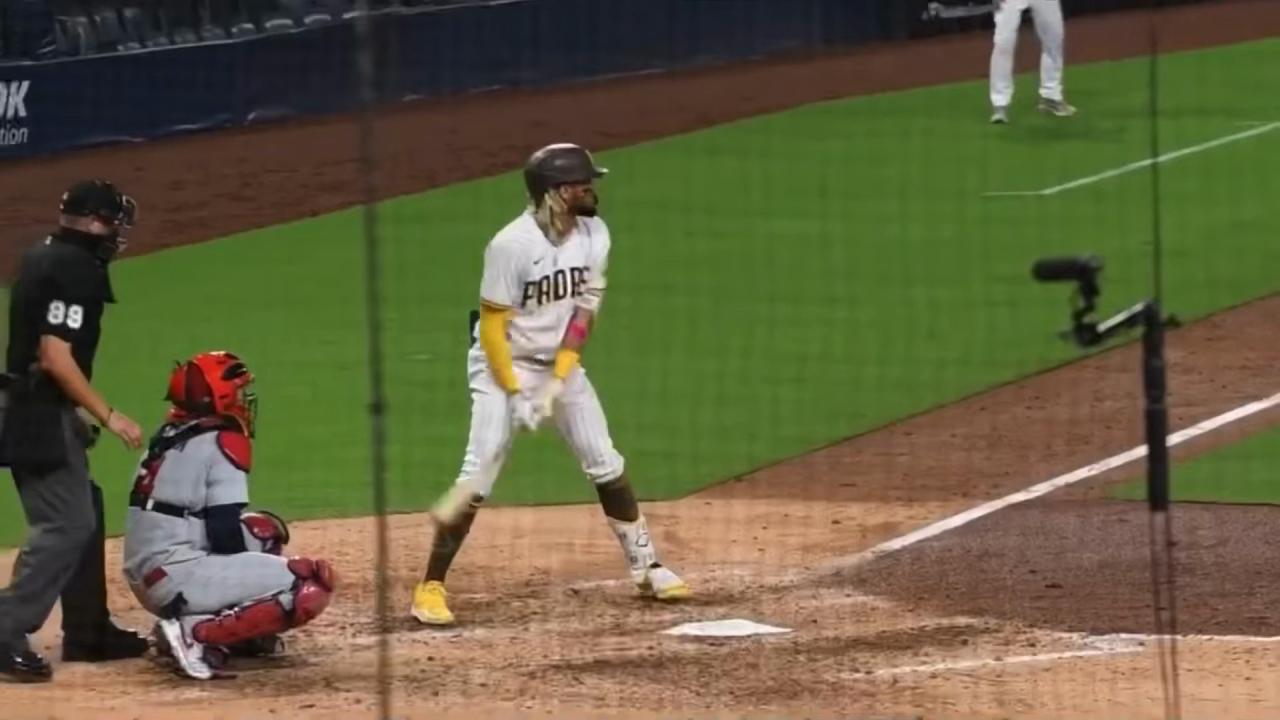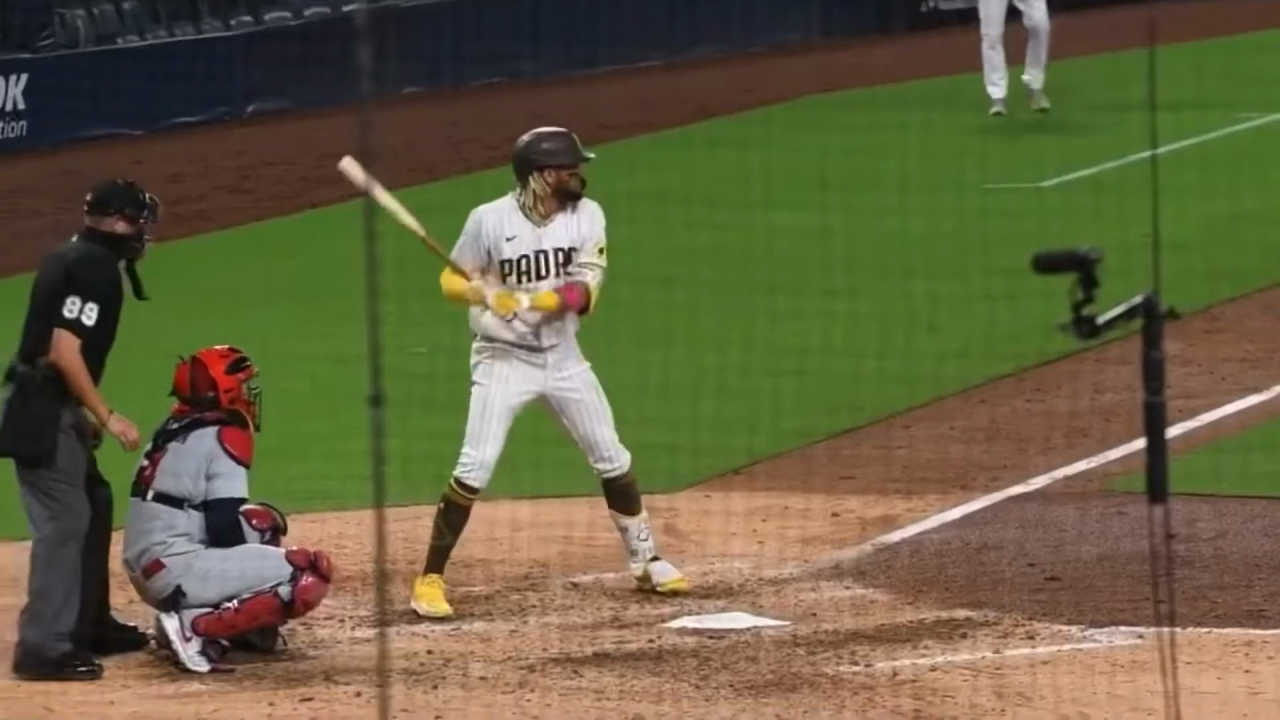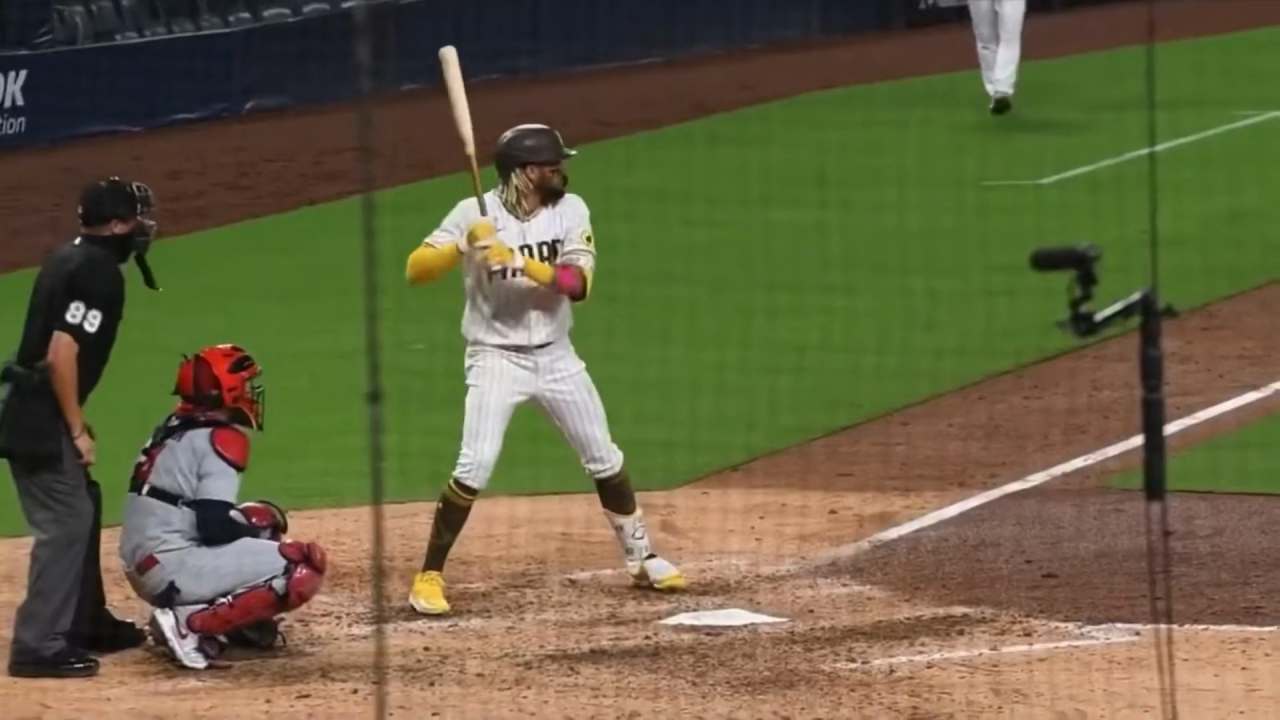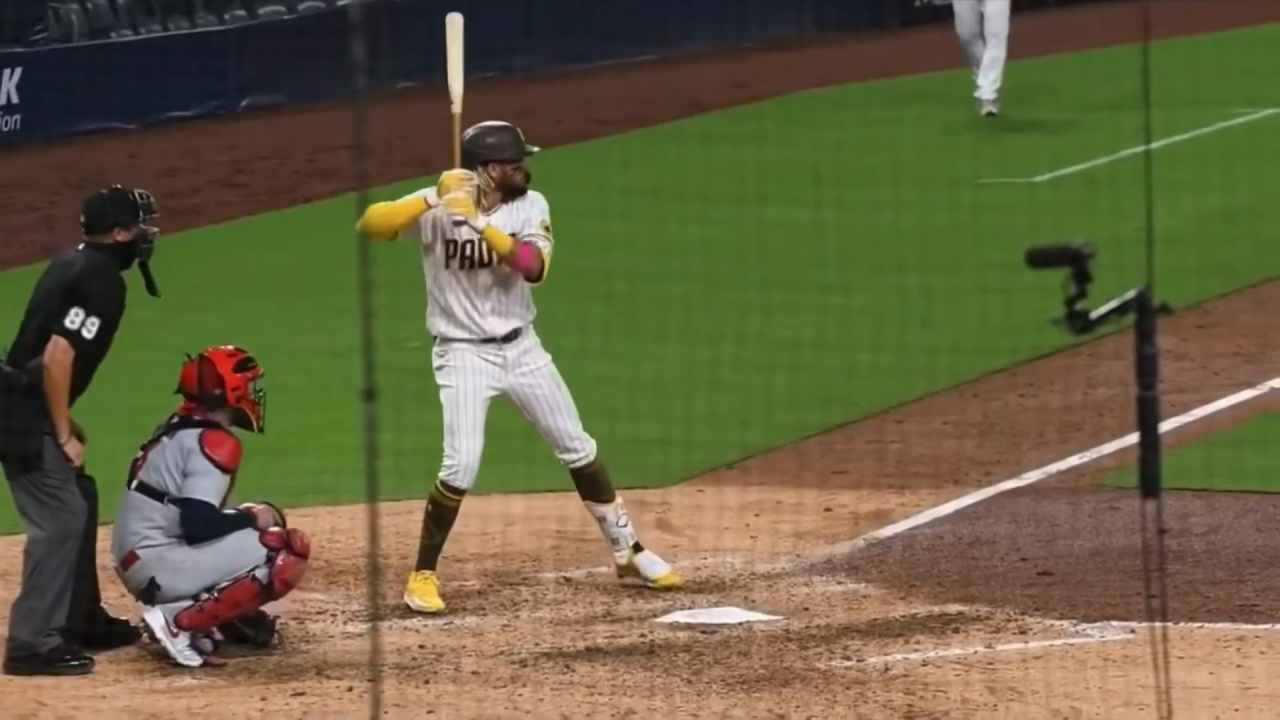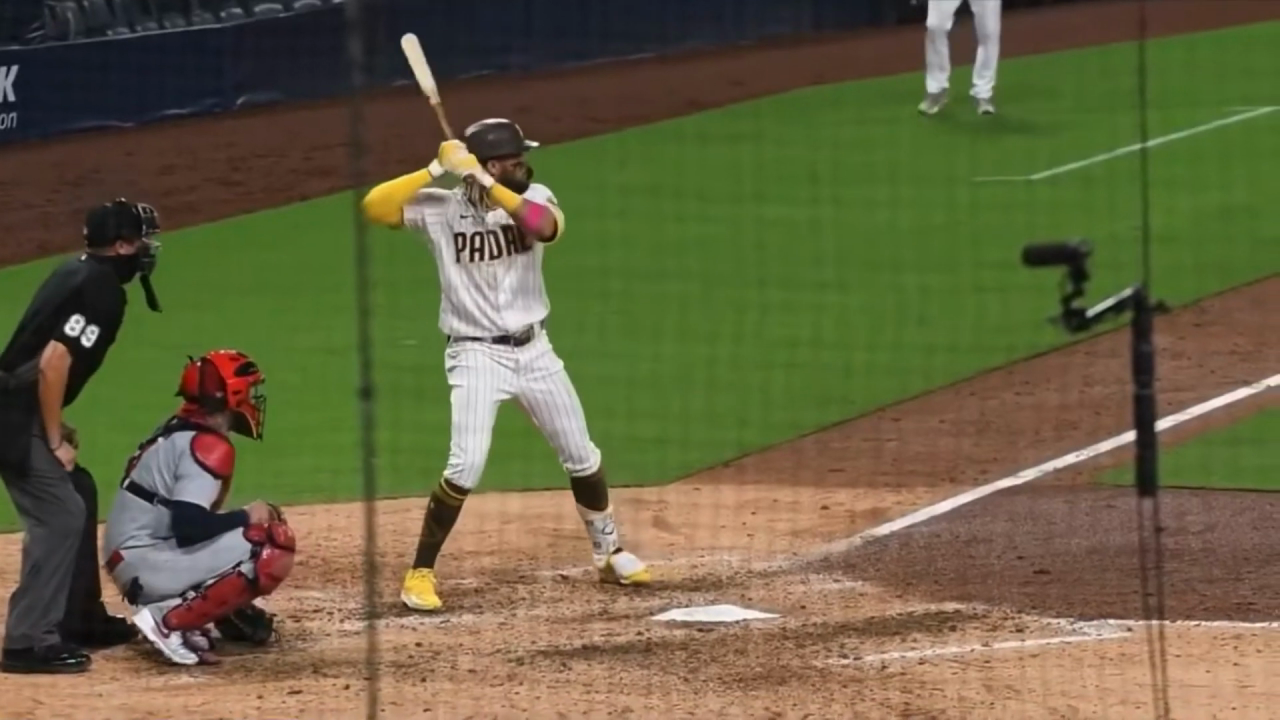
dt=0.3s
person 1, frame 1
left shoulder: (44, 257)
right shoulder: (72, 266)
right elbow: (54, 356)
left wrist: (77, 413)
right wrist: (108, 415)
right hip: (41, 414)
left knee: (84, 515)
right knee: (67, 524)
left ankle: (88, 631)
person 1, frame 2
left shoulder: (72, 255)
right shoulder: (93, 265)
right elbow: (64, 350)
left wrist: (88, 415)
right wrist: (108, 415)
left hip: (49, 409)
right hip: (46, 412)
left knee: (92, 509)
right knee: (64, 520)
left ankle: (91, 625)
right ankle: (43, 646)
person 1, frame 3
left shoulder: (71, 258)
right shoulder: (97, 270)
right elbow: (61, 354)
left wrist: (72, 424)
right wrist: (78, 429)
right hip: (42, 412)
left knee: (81, 510)
right knee: (66, 521)
left ankle: (87, 622)
person 1, frame 4
left shoulder: (75, 263)
right shoulder: (100, 279)
right elbow: (56, 357)
left wrist: (61, 423)
right wrist: (64, 434)
left knee: (78, 504)
right knee: (59, 519)
left ankle: (82, 620)
person 1, frame 5
left shoulder: (78, 272)
right shoulder: (100, 289)
right elbow: (53, 363)
left wrist: (54, 428)
right wrist: (55, 440)
left knee: (77, 500)
right knee: (59, 517)
left ankle: (81, 618)
person 2, frame 1
left shoulder: (594, 234)
right shoulder: (512, 244)
left elbow: (583, 313)
right elbow: (492, 326)
left wrist: (558, 383)
right wrist: (515, 395)
left hip: (560, 362)
right hip: (502, 365)
left knee: (606, 463)
right knee: (481, 471)
left ankle: (645, 567)
right ankle: (432, 584)
person 2, frame 2
left shoulder: (587, 215)
right shoulder: (488, 219)
left elbow: (584, 295)
right elbow: (449, 280)
left wrist: (524, 299)
right wrist: (474, 290)
left hip: (562, 355)
right hip: (502, 357)
left knee: (611, 456)
right knee: (475, 465)
left ankle: (645, 561)
right ankle: (431, 577)
person 2, frame 3
left shoulder: (571, 210)
right shoulder: (473, 212)
left elbow: (578, 284)
right elbow: (415, 271)
left wrist: (518, 261)
right wrist: (461, 245)
left hip: (555, 356)
right hip: (495, 358)
left knee: (604, 457)
right knee: (475, 466)
left ankle: (641, 559)
right ankle: (429, 575)
person 2, frame 4
left shoulder: (530, 205)
right shoulder: (435, 209)
left elbow: (534, 266)
right elbow: (370, 224)
left wrist: (479, 220)
right wrist: (433, 195)
left hip: (522, 348)
right hip: (464, 354)
left knee: (578, 448)
right knee: (461, 465)
left ankle: (627, 550)
right ankle: (423, 573)
person 2, frame 5
left shoulder: (533, 197)
right shoulder: (441, 205)
left elbow: (548, 229)
right elbow: (373, 207)
left wrist: (482, 182)
right wrist: (435, 169)
left hip: (533, 350)
right hip: (475, 354)
left knee: (582, 455)
right knee: (466, 466)
left ankle: (609, 553)
right ankle: (421, 572)
person 3, frame 1
left shoulder: (167, 438)
right shoulder: (224, 442)
right elbow: (223, 531)
right wrist: (246, 576)
left hip: (147, 579)
right hip: (178, 580)
left knee: (265, 530)
right knee: (314, 583)
right ankle: (195, 634)
person 3, frame 2
left shoulder: (171, 430)
right shoulder: (226, 437)
right elbow: (223, 526)
right wrist: (245, 565)
left hip: (146, 572)
right hip: (177, 571)
left knee: (263, 522)
right knee: (312, 573)
right ankle: (194, 627)
person 3, frame 3
left shoulder: (174, 427)
right shoulder: (222, 438)
right elbow: (214, 526)
left wrist: (252, 533)
right wrist: (257, 534)
left hip: (144, 567)
right hip: (170, 569)
left knee: (265, 518)
right knee: (306, 565)
right ankle: (189, 623)
person 3, frame 4
left shoulder: (179, 426)
right shoulder: (216, 440)
right elbow: (198, 524)
left wrist: (251, 519)
right wrist: (253, 520)
left hip: (141, 560)
right hip: (158, 564)
left knee: (265, 521)
right knee: (290, 551)
right ankle: (180, 620)
person 3, frame 5
left shoulder: (179, 430)
right shoulder: (209, 445)
right elbow: (189, 526)
right wrist: (246, 516)
left hip: (137, 559)
right hip: (145, 564)
left knee: (262, 521)
right knee: (275, 546)
left ankle: (197, 615)
right ankle: (169, 620)
